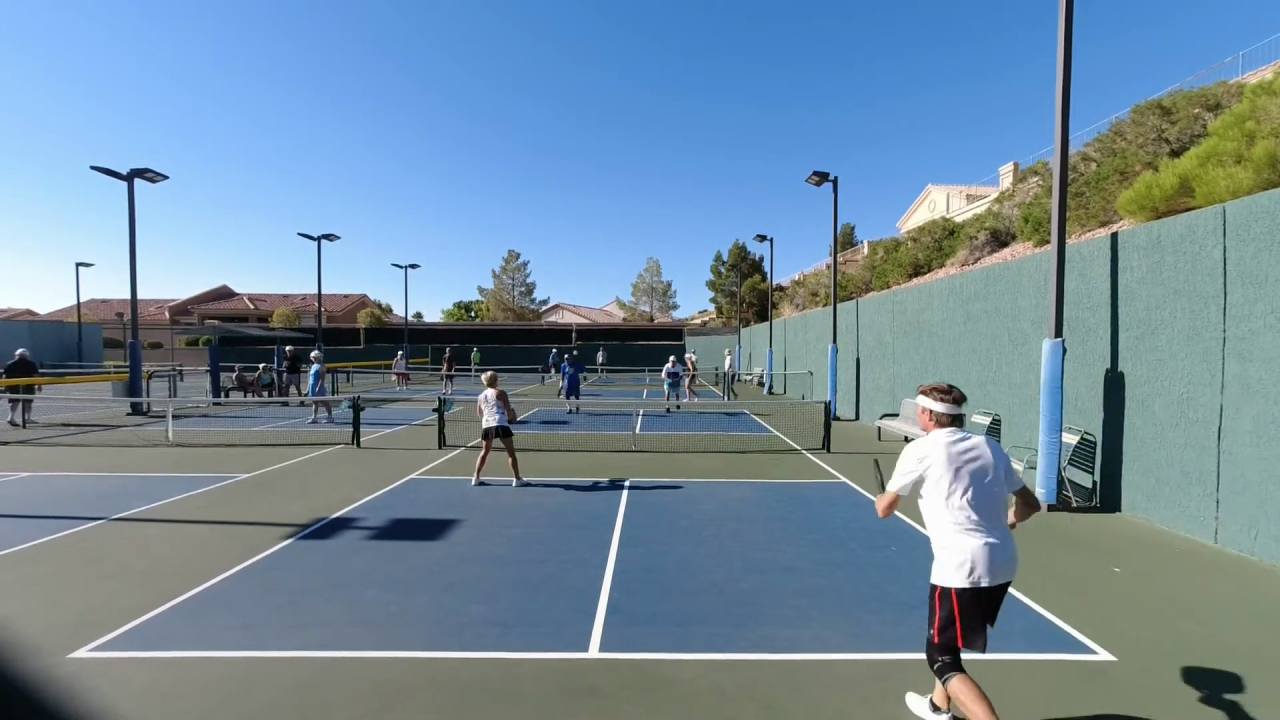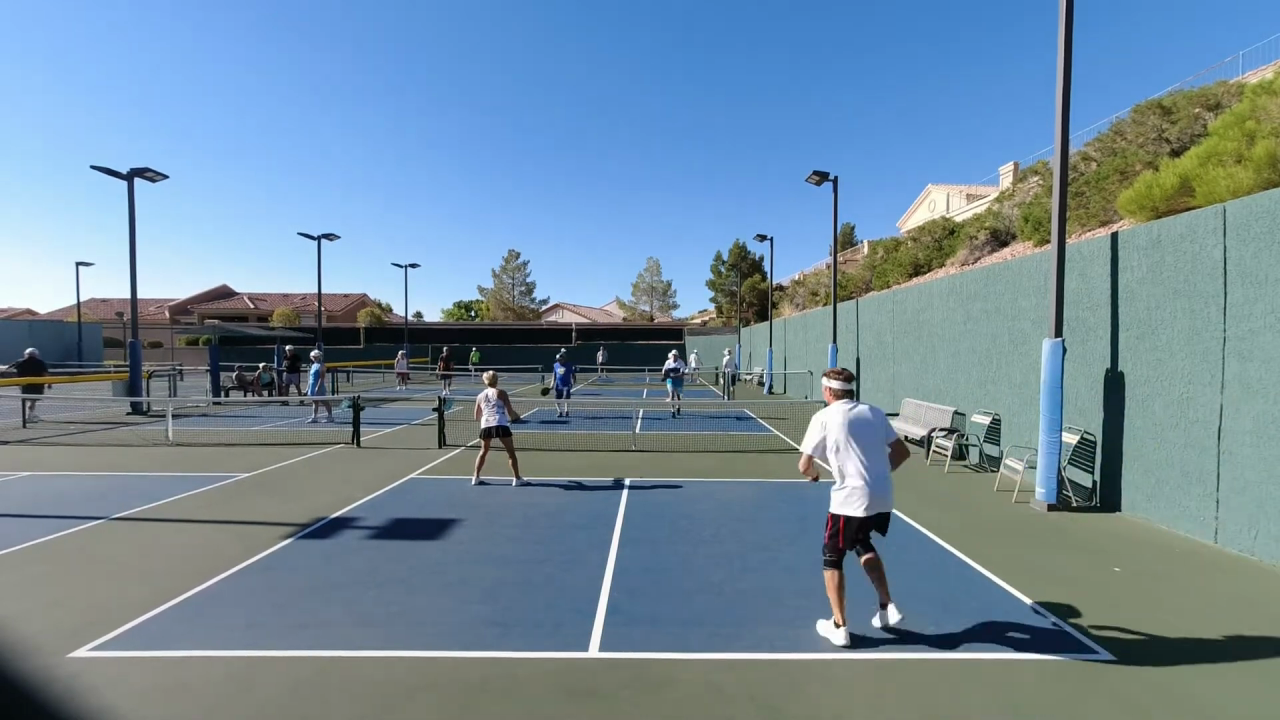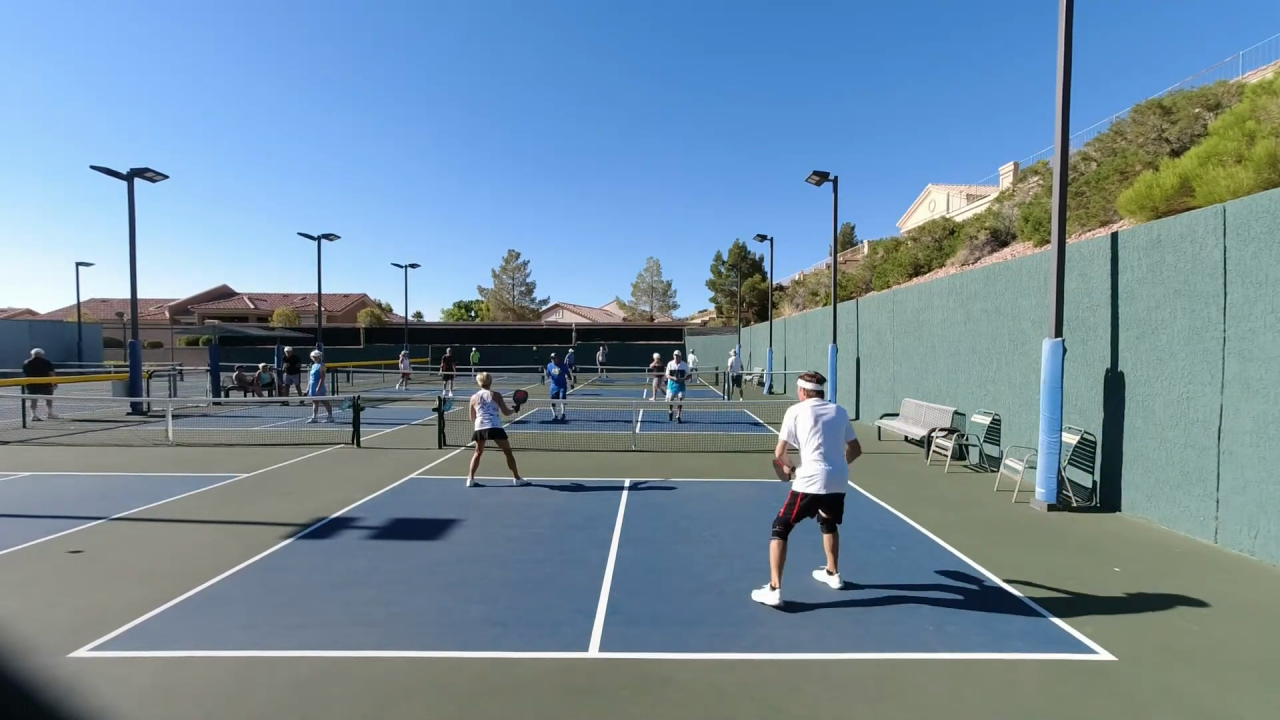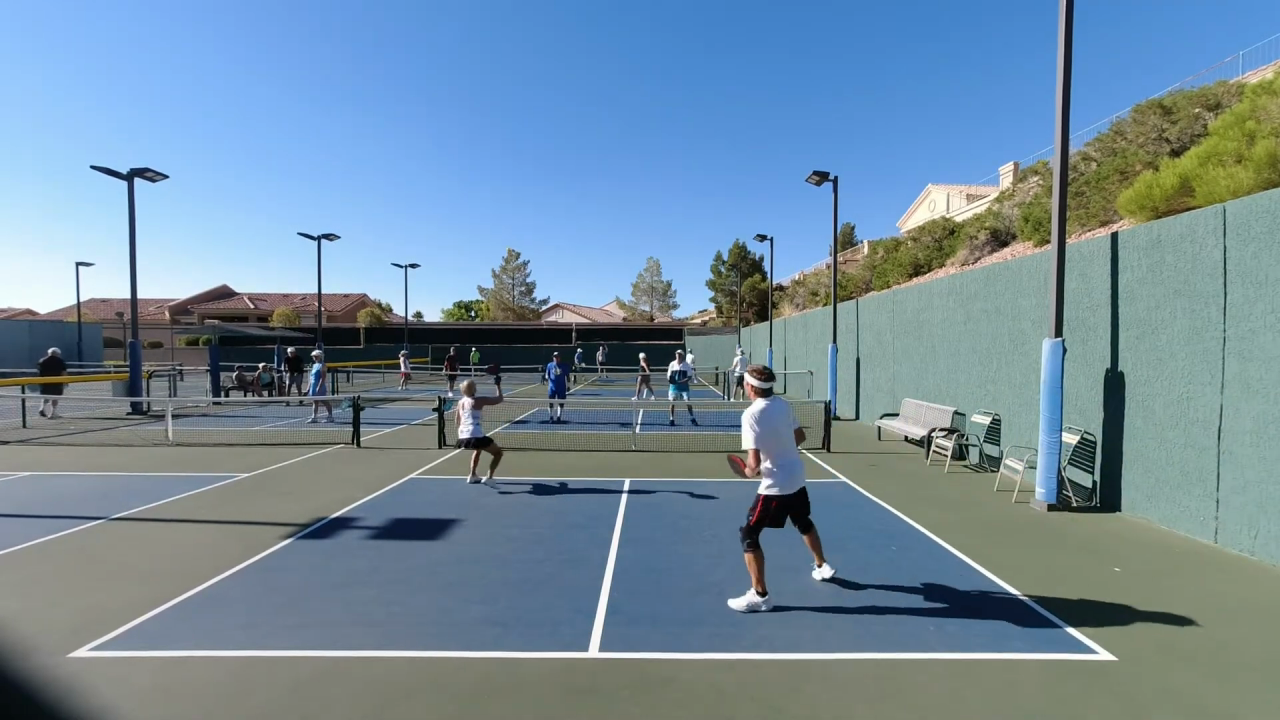
dt=0.5s
person 1, frame 1
left shoulder: (920, 450)
right shoulder: (990, 447)
left elbow: (885, 508)
right elbow: (1029, 504)
left wrist: (883, 495)
right wrist: (1011, 521)
left hip: (962, 567)
right hip: (1002, 562)
left knee: (943, 661)
right knee: (944, 632)
person 1, frame 2
left shoulder: (824, 418)
right shoulder: (874, 413)
left elbow: (804, 466)
right elbow: (902, 451)
left wrist: (812, 472)
left hip: (850, 499)
right hip: (882, 500)
left knee: (832, 557)
right knee: (864, 547)
left ankle: (839, 626)
right ankle: (887, 605)
person 1, frame 3
left shoulder: (796, 411)
right shoulder: (840, 412)
left elbow: (780, 453)
right elbow: (855, 450)
left wrist: (790, 467)
left hip: (811, 480)
right hip: (838, 482)
left knee: (780, 529)
right knee: (827, 522)
left ankle: (775, 588)
right ankle: (832, 573)
person 1, frame 4
left shoulder: (751, 415)
right shoulder: (782, 405)
left elbow: (754, 463)
right elbow: (799, 437)
left wrist: (749, 469)
left hip: (775, 484)
right hip: (796, 477)
left knee: (749, 535)
right knee: (802, 521)
left ankle: (760, 595)
right ankle: (822, 566)
